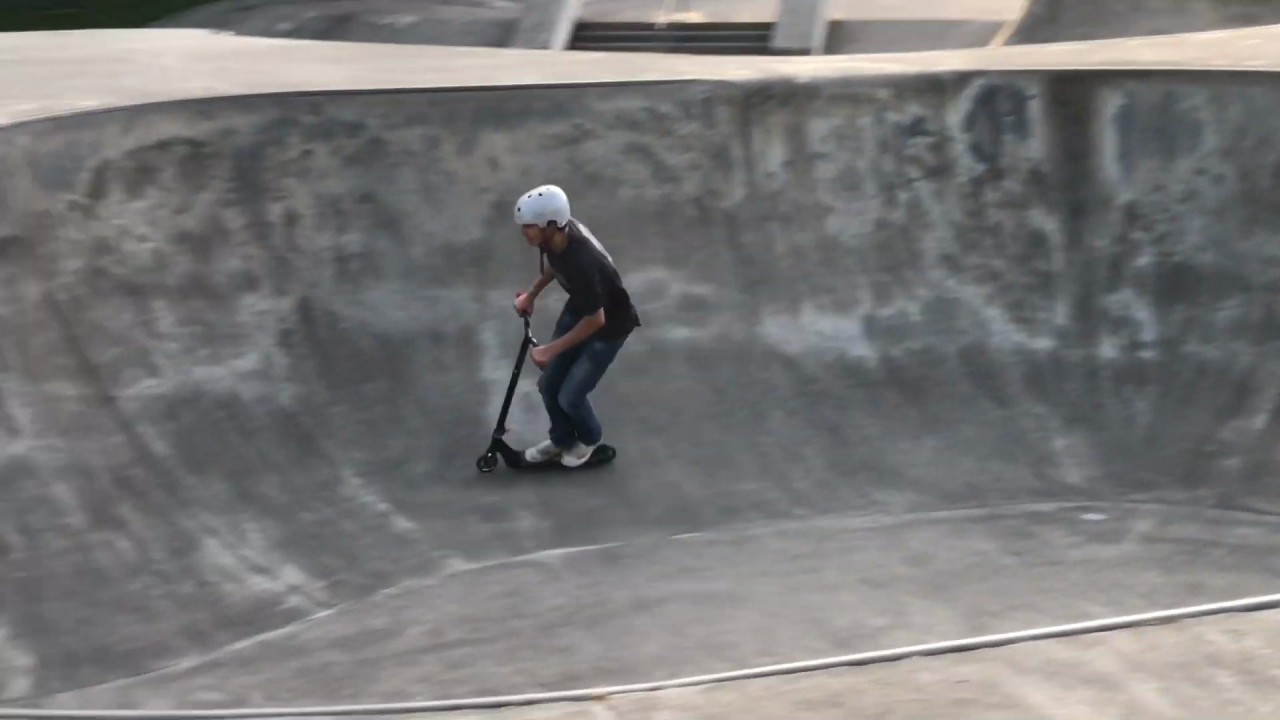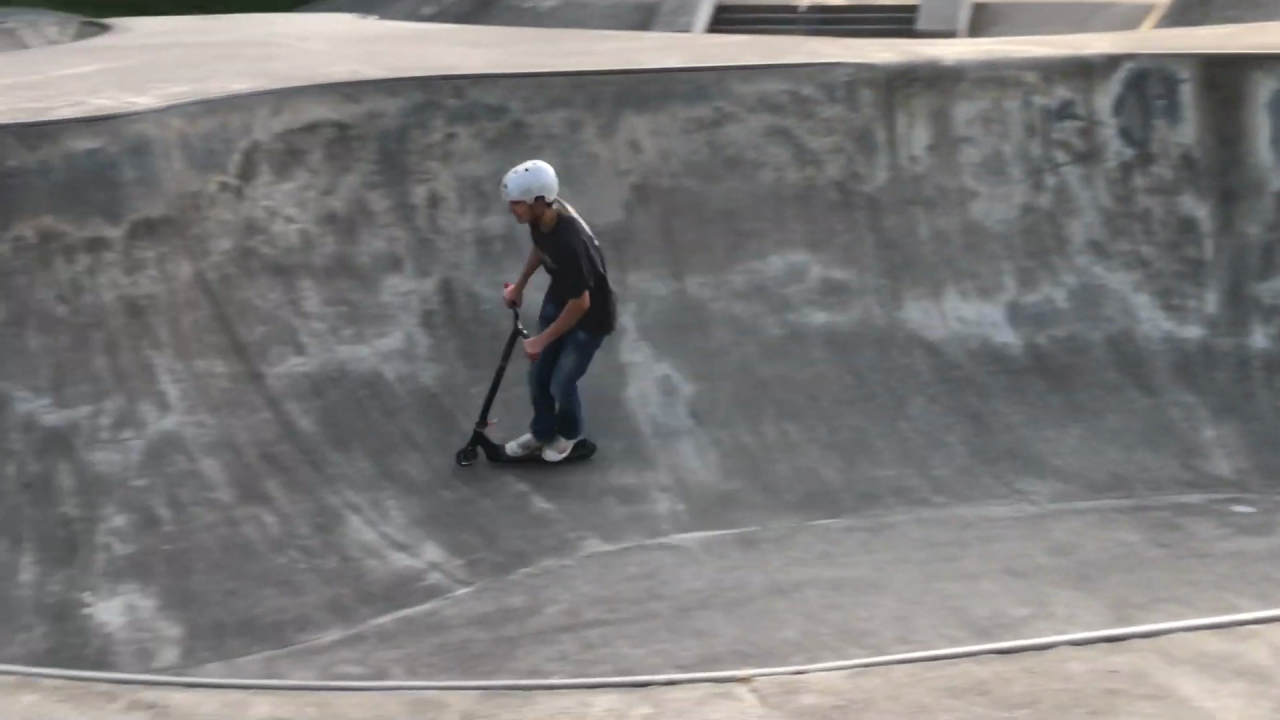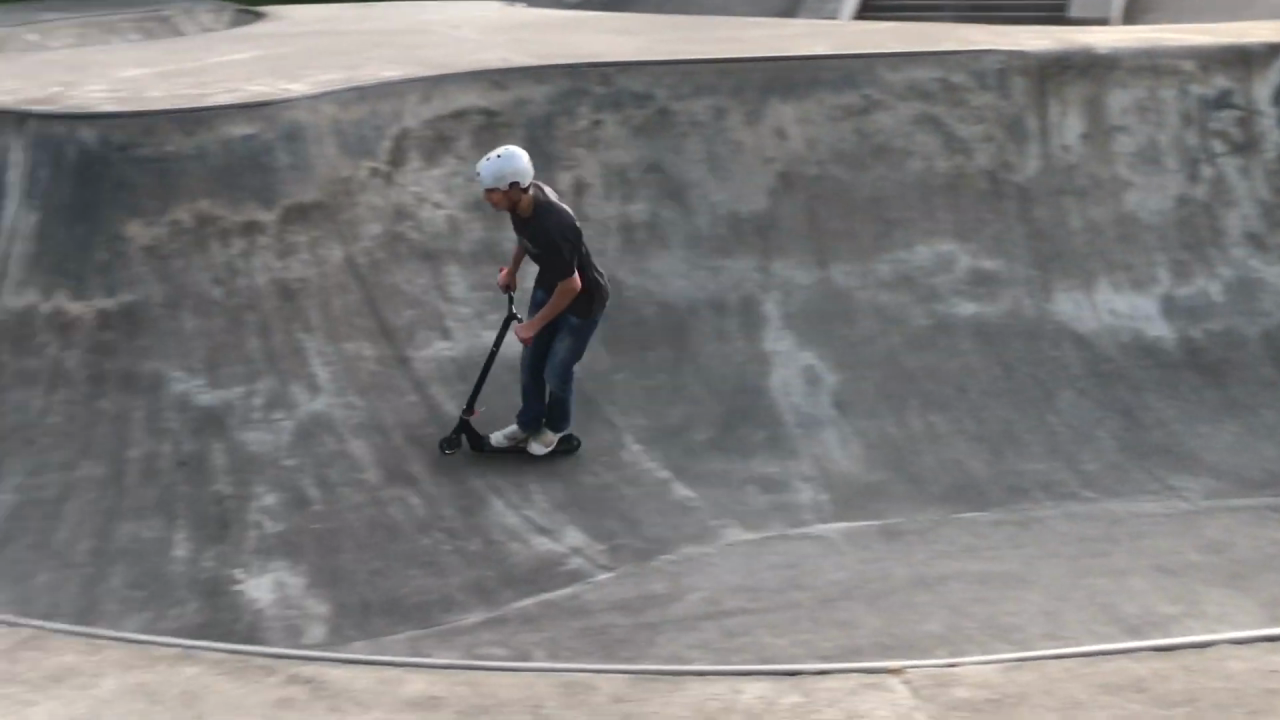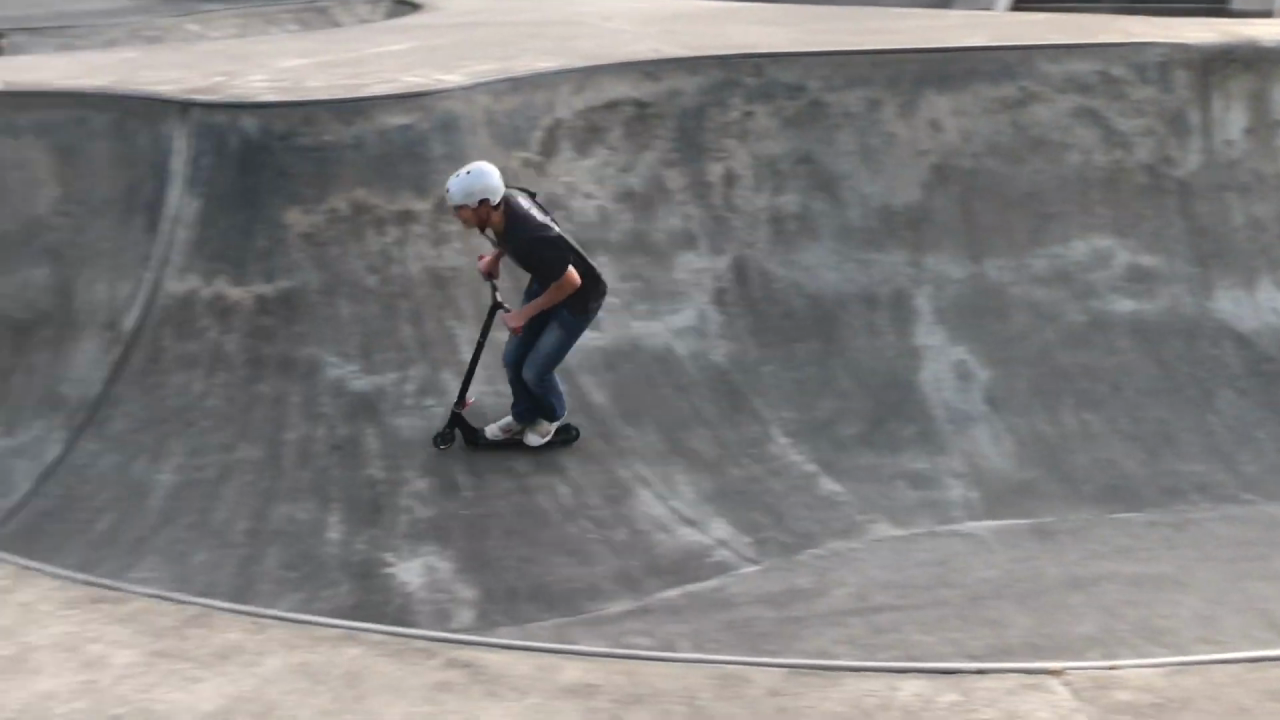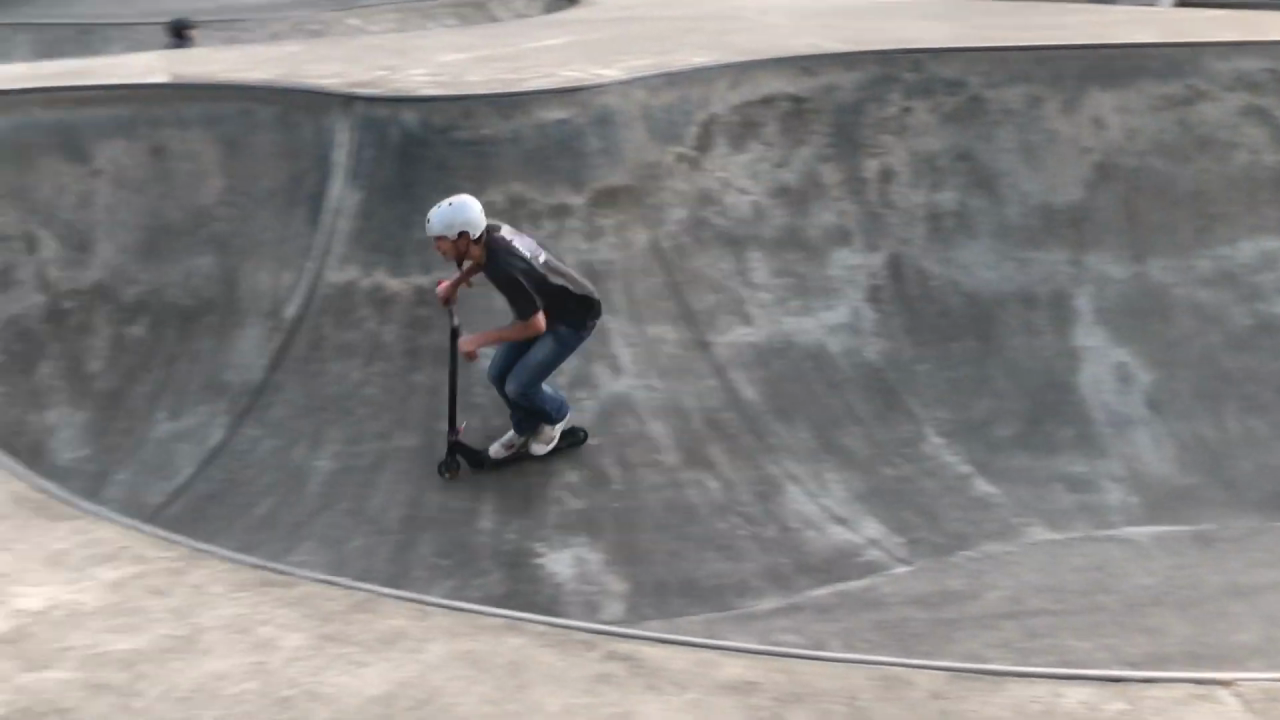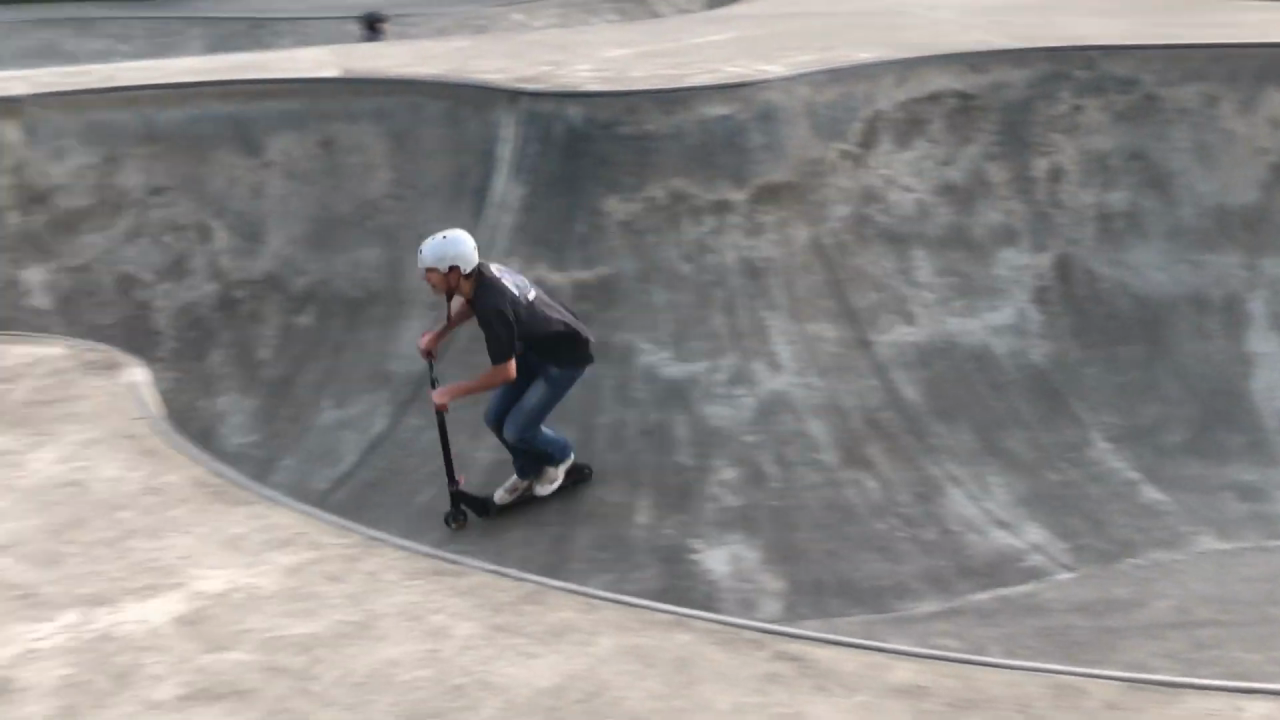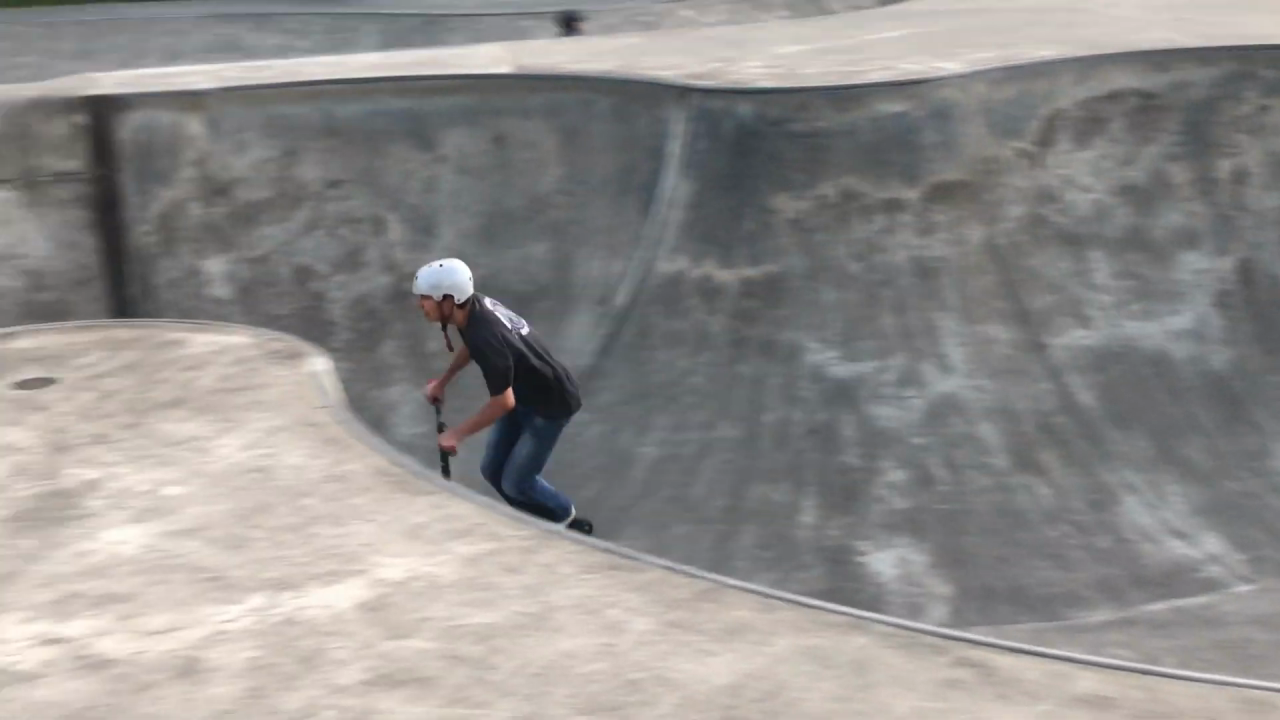
dt=0.1s
person 1, frame 1
left shoulder: (583, 264)
right shoulder: (557, 237)
left elbow: (596, 320)
left wrist: (550, 350)
right wrist: (531, 295)
left hip: (608, 328)
right hip: (576, 312)
left knee: (568, 396)
right knee: (549, 385)
left ankle: (588, 439)
right ankle: (561, 440)
person 1, frame 2
left shoulder: (570, 243)
right shoulder: (544, 217)
left elbow: (581, 303)
left wrist: (542, 340)
right wrist: (520, 285)
left hip: (589, 316)
right hip: (558, 300)
left knee: (561, 385)
right knee: (538, 378)
left ankle: (569, 433)
right ankle: (542, 433)
person 1, frame 3
left shoulder: (552, 226)
right shoulder: (528, 194)
left elbow: (572, 285)
left wrist: (535, 324)
right wrist: (512, 270)
left hip: (583, 299)
right hip: (549, 286)
left knee: (556, 373)
right knee: (531, 366)
left ankle: (554, 426)
right ankle: (528, 425)
person 1, frame 4
left shoulder: (529, 237)
right shoulder: (508, 202)
left elbow: (571, 282)
left wrist: (525, 313)
right wrist: (495, 258)
left hip: (577, 297)
right hip: (546, 283)
left knee: (535, 370)
right knee: (514, 360)
left ankle: (551, 415)
right ankle: (522, 416)
person 1, frame 5
left shoulder: (507, 270)
right shoulder: (491, 232)
left elbow: (535, 326)
left wrist: (479, 340)
right wrist: (455, 283)
left hip: (575, 316)
right hip: (545, 303)
left knee: (518, 385)
right knee: (499, 374)
left ankle: (556, 416)
right ankle: (526, 428)
person 1, frame 6
left shoulder: (492, 307)
right shoulder: (480, 272)
left elbow: (505, 373)
left wrist: (451, 392)
right wrist: (438, 334)
left hip: (565, 356)
right hip: (534, 343)
left knee: (517, 430)
right knee: (496, 418)
left ankle: (558, 455)
right ankle: (528, 471)
person 1, frame 7
right shoulder: (474, 305)
left elbow: (504, 402)
left wrist: (457, 433)
right wrist: (442, 381)
left knee: (515, 483)
right knee: (491, 470)
left ankle: (561, 514)
